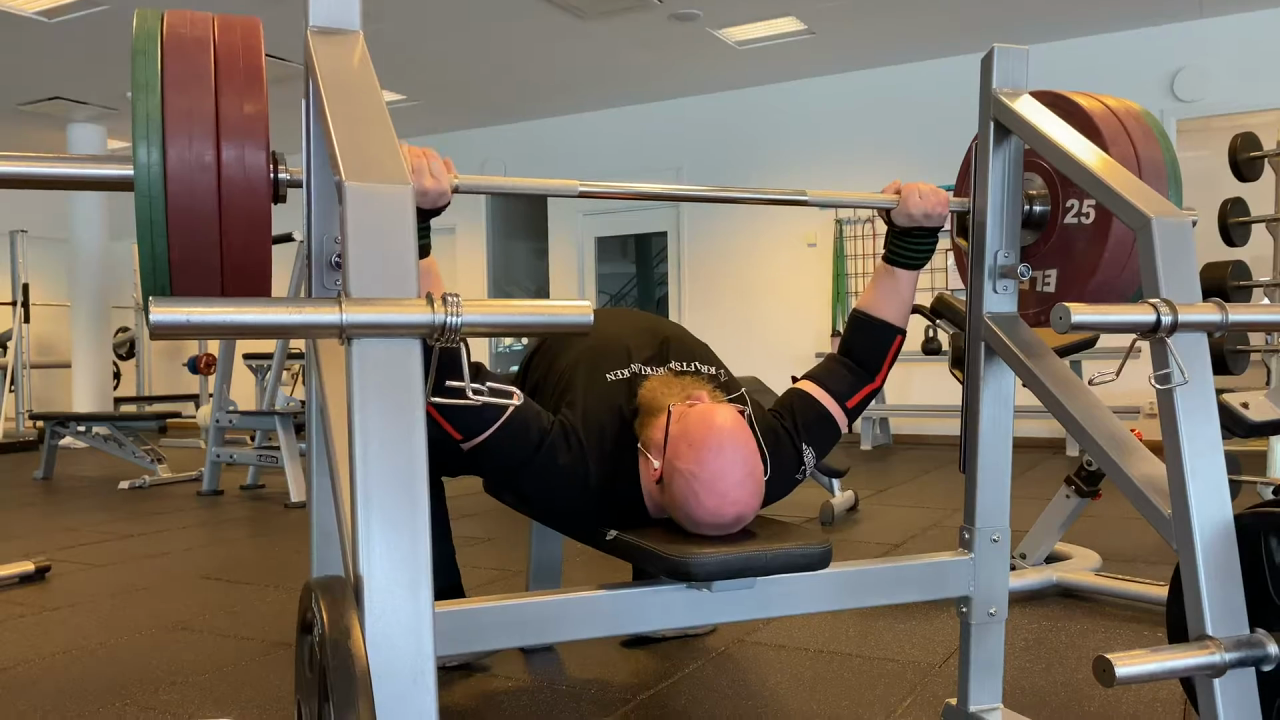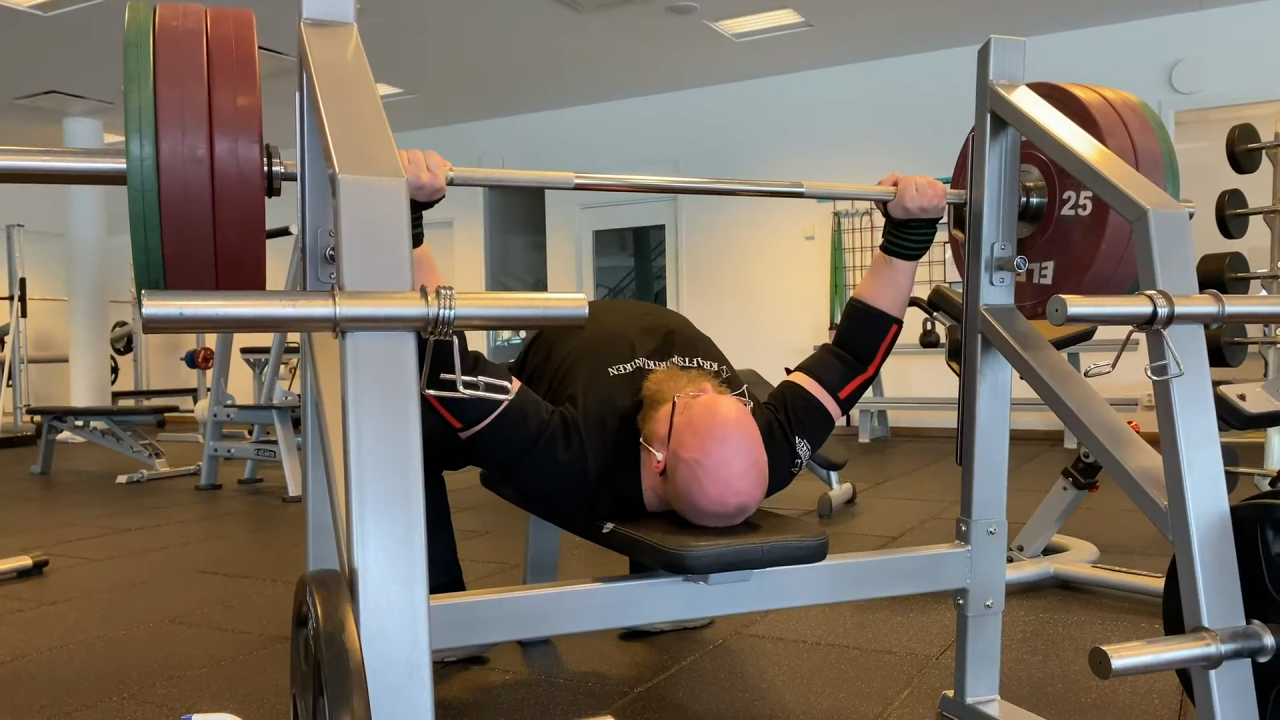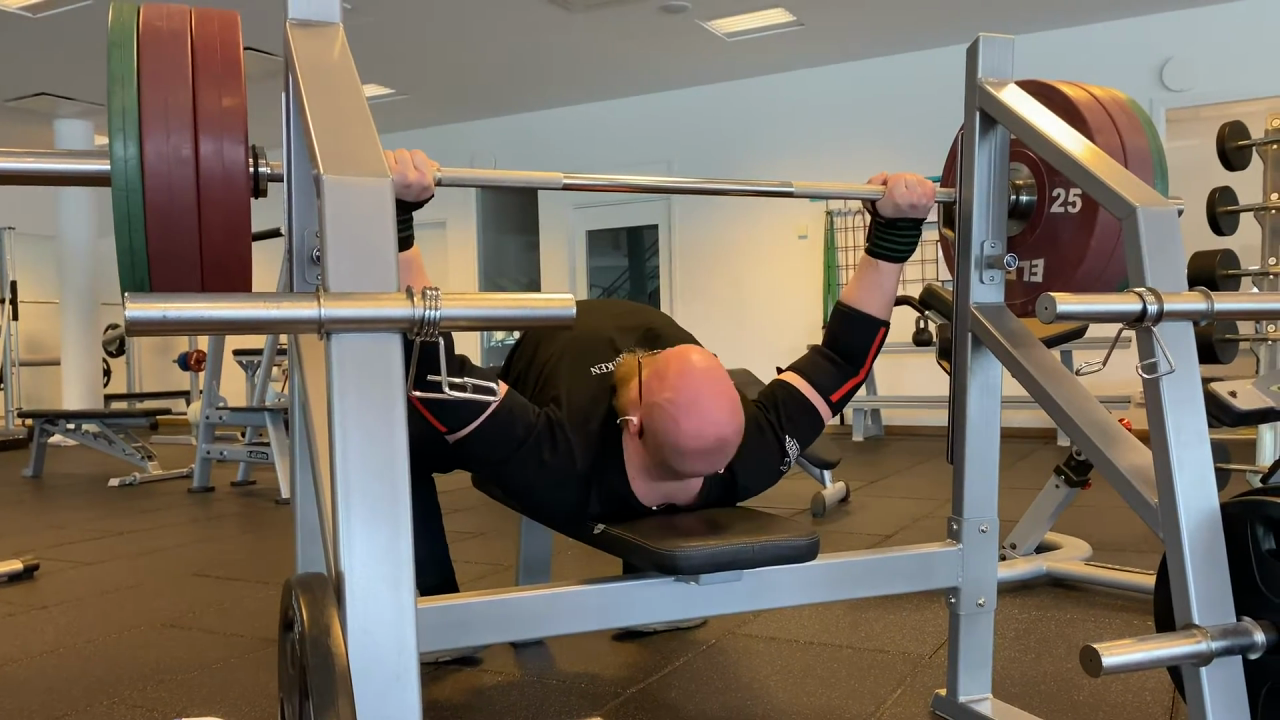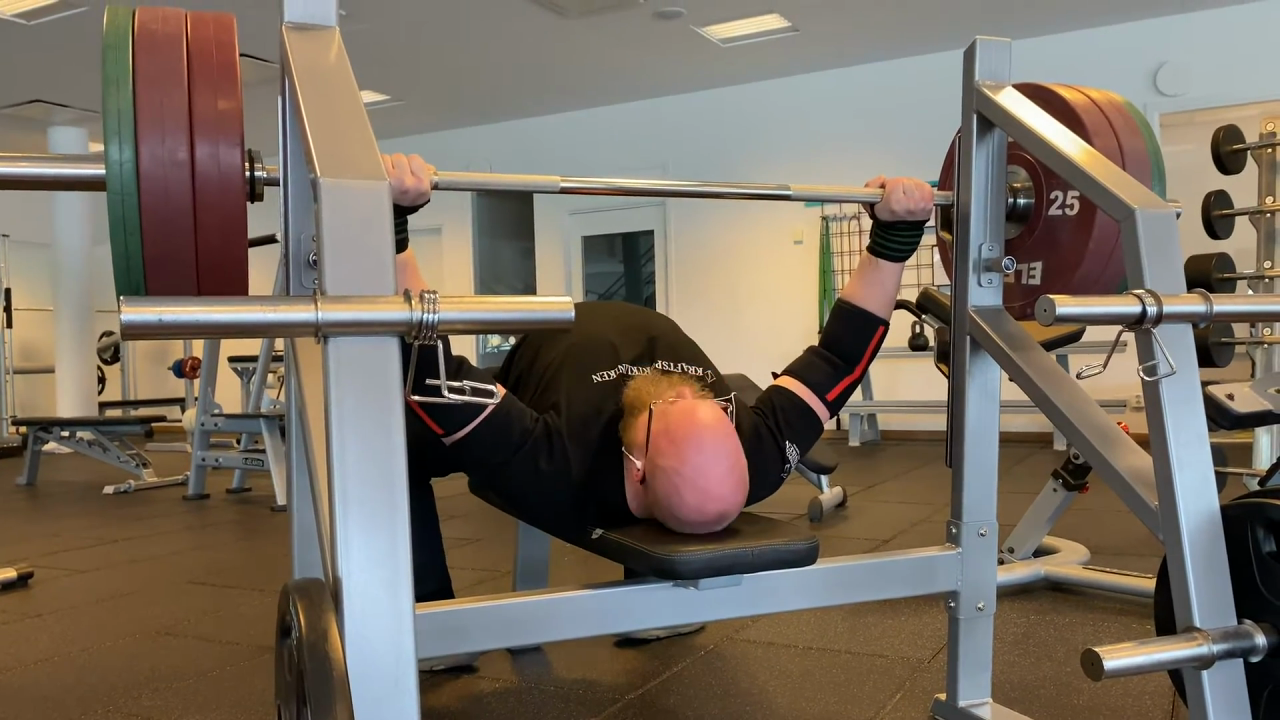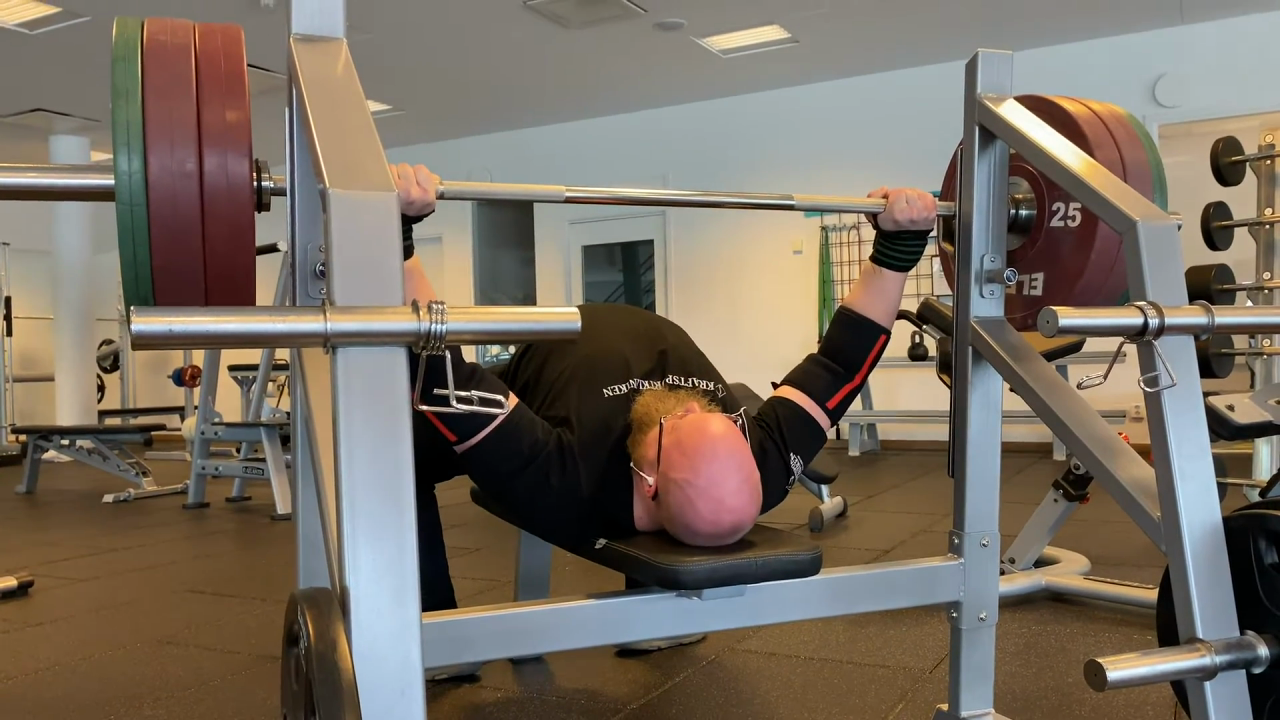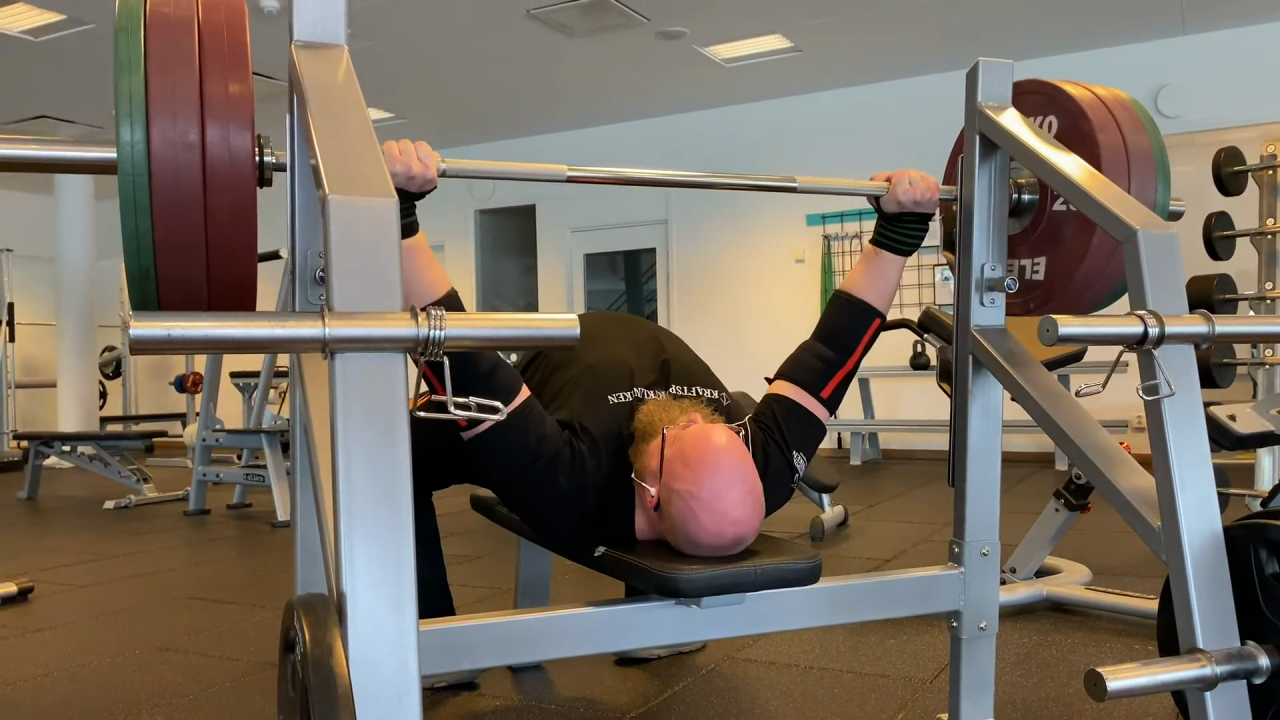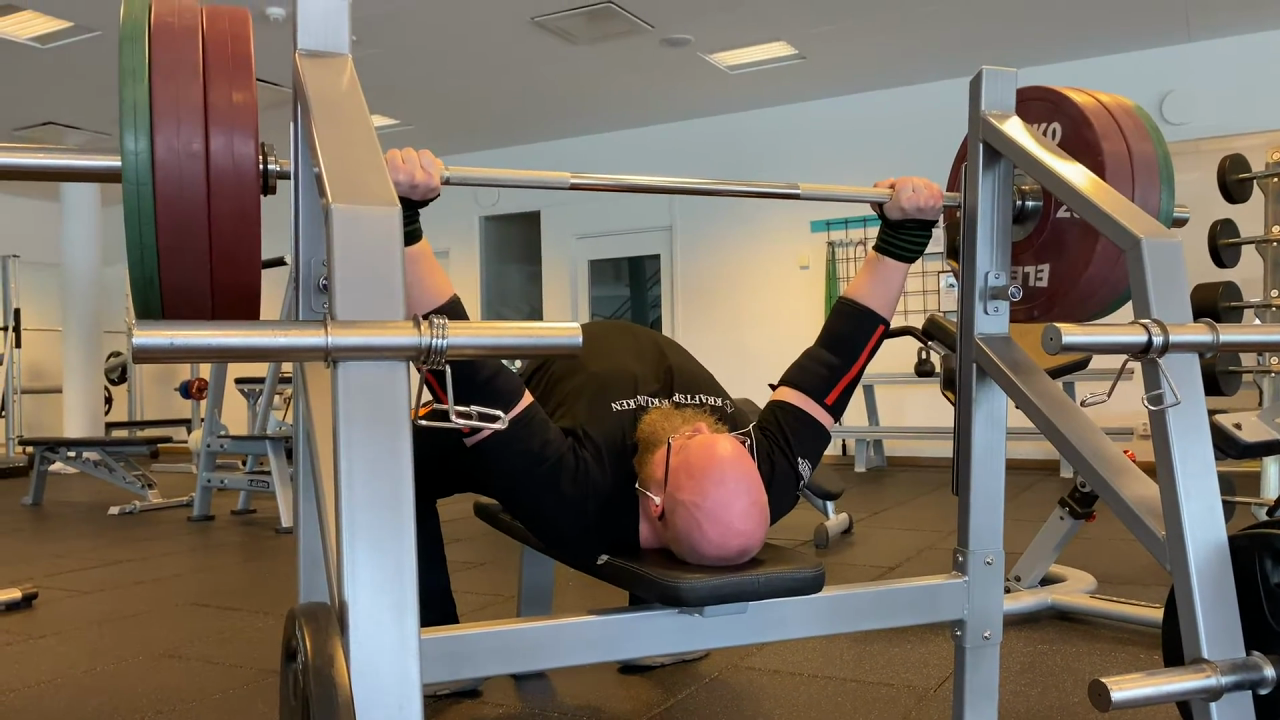
dt=0.7s
person 1, frame 1
left shoulder: (568, 470)
right shoulder: (769, 468)
left elbow: (440, 375)
right elbow: (862, 362)
left wrist: (415, 219)
right wrist: (914, 238)
person 1, frame 2
left shoulder: (566, 467)
right shoulder: (770, 456)
left elbow: (445, 363)
right elbow: (855, 355)
left wrist: (409, 216)
right wrist: (908, 234)
person 1, frame 3
left shoulder: (554, 471)
right shoulder: (752, 464)
left elbow: (429, 367)
right elbow: (845, 358)
left wrist: (399, 218)
right wrist: (895, 234)
person 1, frame 4
left shoulder: (554, 476)
right shoulder: (759, 463)
left elbow: (425, 368)
right elbow: (842, 355)
left wrist: (396, 220)
right wrist: (895, 235)
person 1, frame 5
left shoulder: (563, 488)
right shoulder: (765, 474)
left elbow: (439, 374)
right elbow: (843, 363)
left wrist: (398, 230)
right wrist: (899, 244)
person 1, frame 6
left shoulder: (566, 489)
right shoulder: (769, 472)
left elbow: (453, 354)
right elbow: (834, 351)
left wrist: (400, 208)
right wrist: (901, 227)
person 1, frame 7
left shoulder: (571, 500)
right shoulder: (773, 480)
left elbow: (458, 361)
right elbow: (837, 359)
left wrist: (402, 217)
right wrist: (905, 235)
